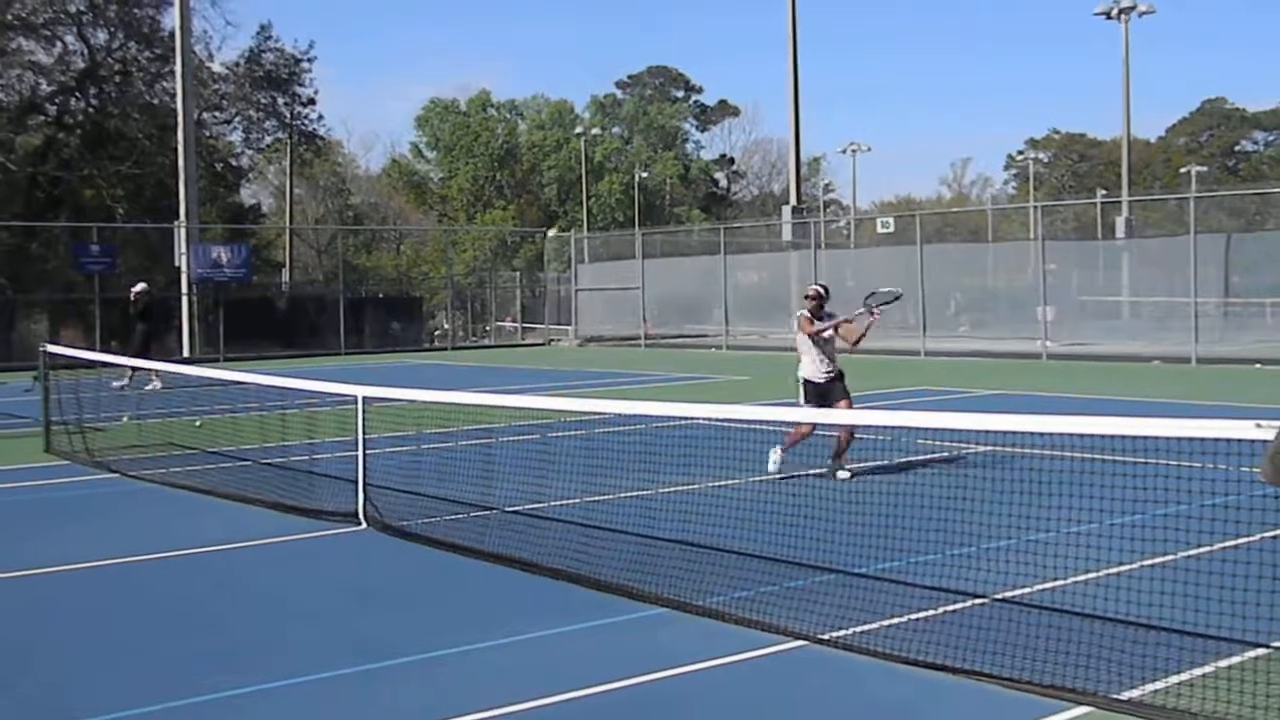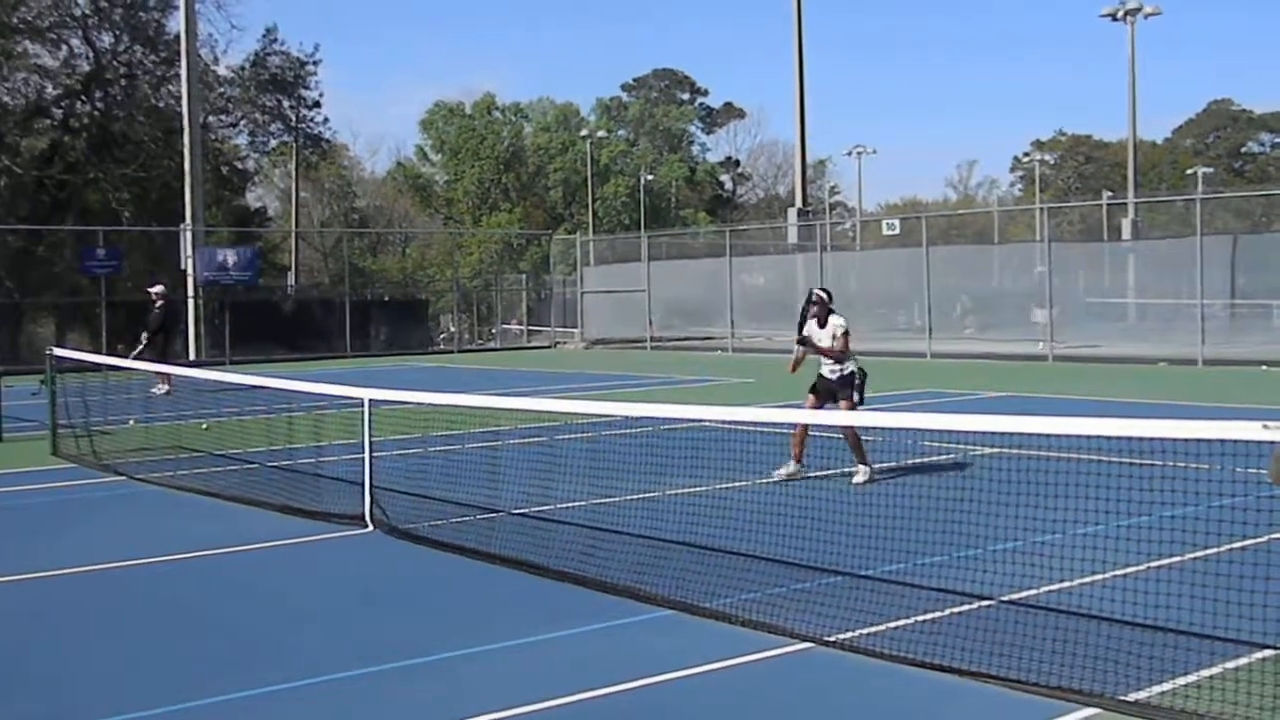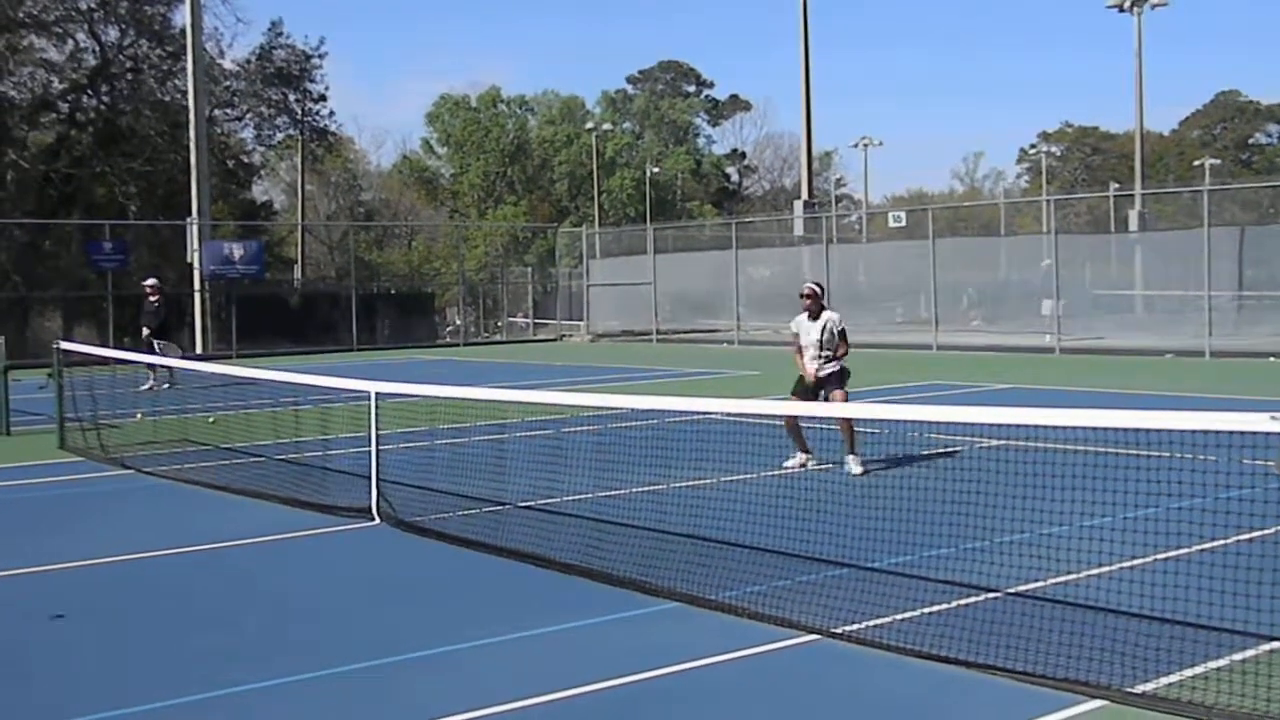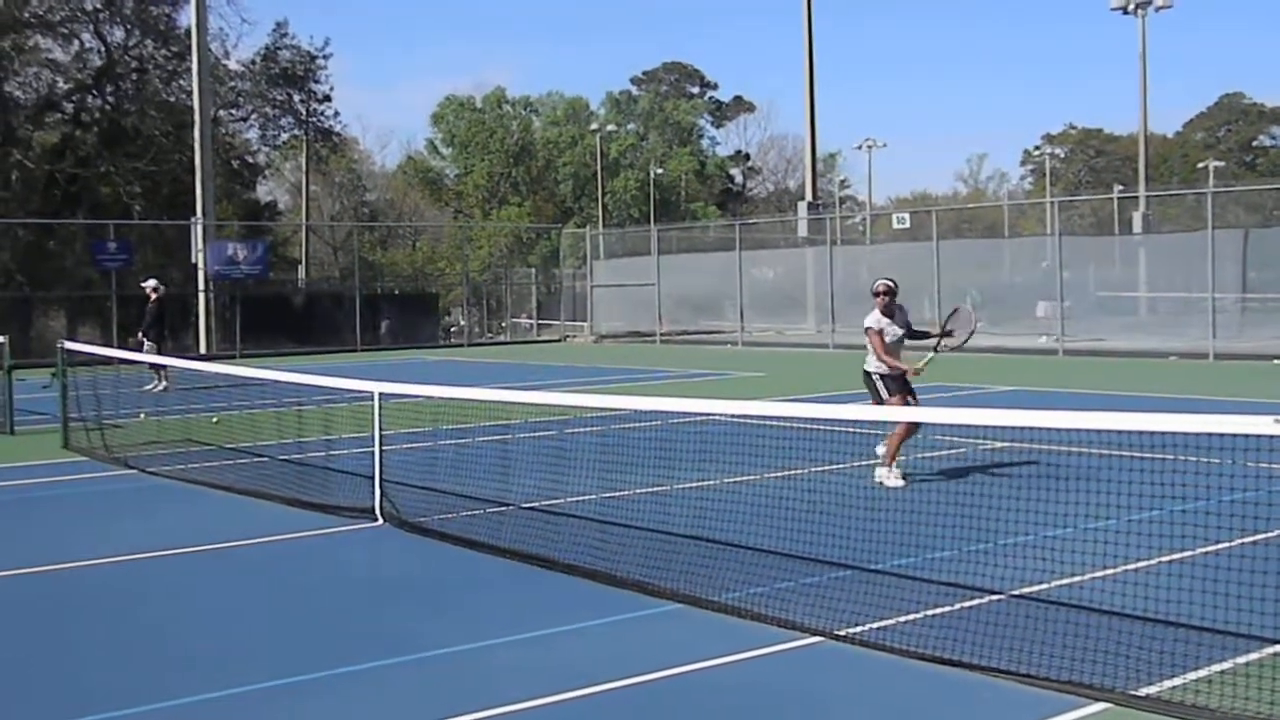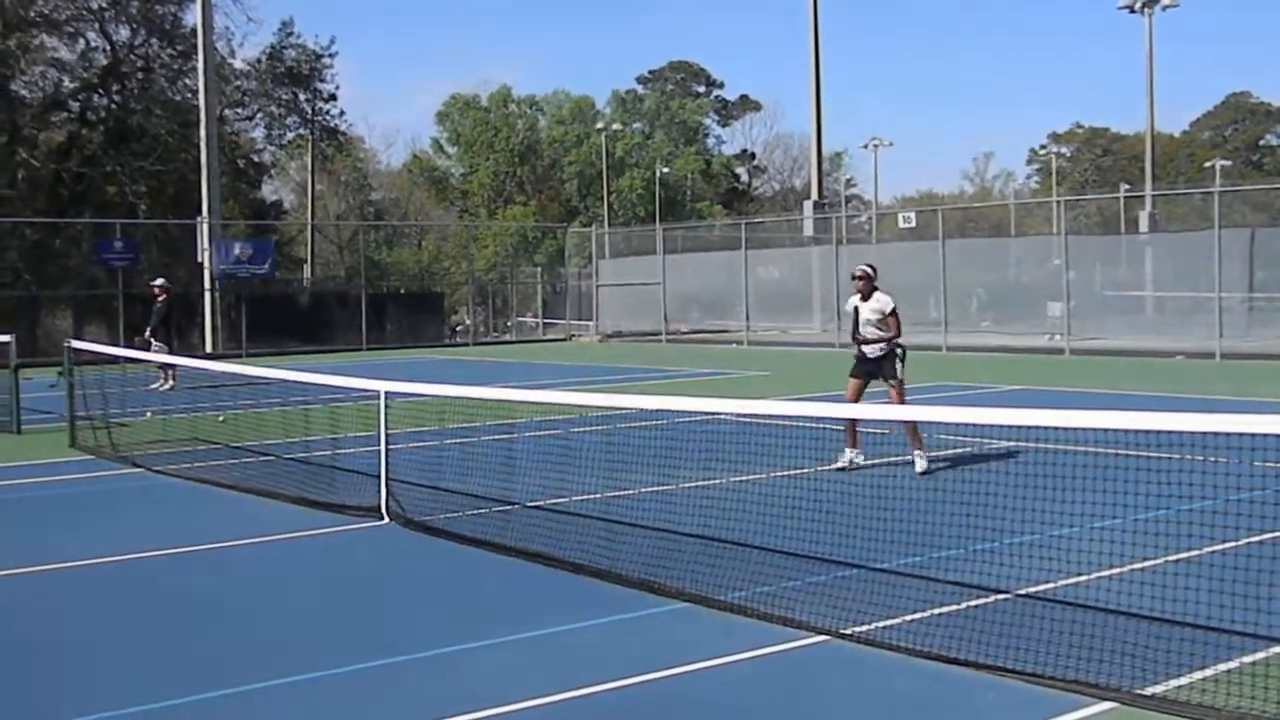
dt=1s
person 1, frame 1
left shoulder: (832, 319)
right shoulder: (803, 317)
left elbow: (853, 341)
right elbow: (810, 331)
left wrist: (870, 322)
right wrist: (837, 323)
left hip: (833, 378)
right hip: (810, 380)
right knee: (807, 429)
left ankle: (836, 462)
right ankle: (780, 450)
person 1, frame 2
left shoulder: (838, 323)
right shoulder: (810, 325)
left elbow: (841, 355)
right elbow: (802, 350)
left wrist: (814, 346)
right wrist: (796, 361)
left hip: (847, 376)
right hip: (825, 376)
left knee: (845, 424)
left ankle: (864, 467)
right ankle: (795, 464)
person 1, frame 3
left shoulder: (833, 319)
right shoulder: (798, 321)
left elbow: (844, 349)
right elbow: (797, 353)
left wrist: (830, 359)
right wrist: (806, 371)
left hip: (832, 374)
right hip: (808, 376)
right knee: (789, 418)
left ankle: (851, 457)
right ankle: (803, 454)
person 1, frame 4
left shoulder: (899, 311)
right shoulder: (872, 321)
left elbow: (909, 334)
right elbow: (882, 356)
left wrist: (935, 334)
right wrist: (904, 367)
left hip: (897, 374)
right hip: (877, 375)
left knee: (915, 420)
right knee: (905, 421)
left ankle: (887, 447)
right ankle: (885, 469)
person 1, frame 5
left shoulder: (883, 300)
right shoulder: (852, 302)
left elbow: (896, 332)
left wrist: (871, 340)
right wrist: (857, 346)
left hip: (887, 356)
right hip: (865, 357)
left knee: (899, 405)
right knee: (849, 402)
left ankle: (918, 452)
right ankle: (851, 452)
